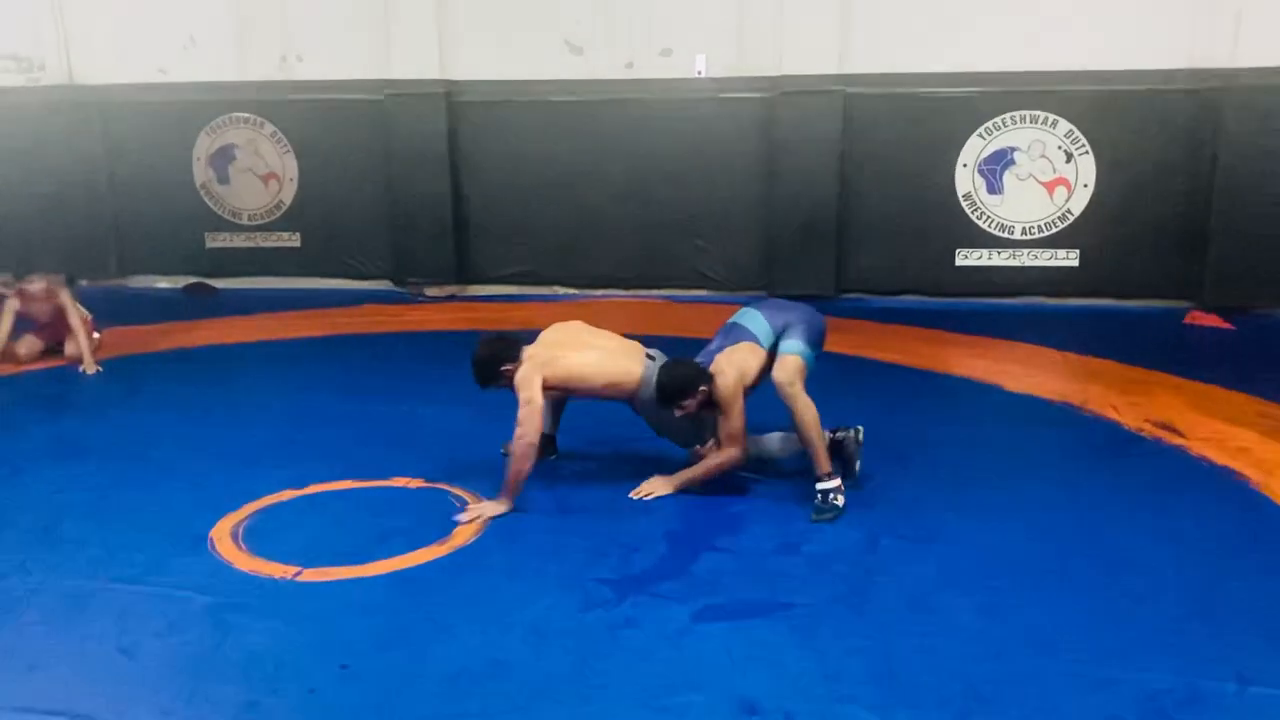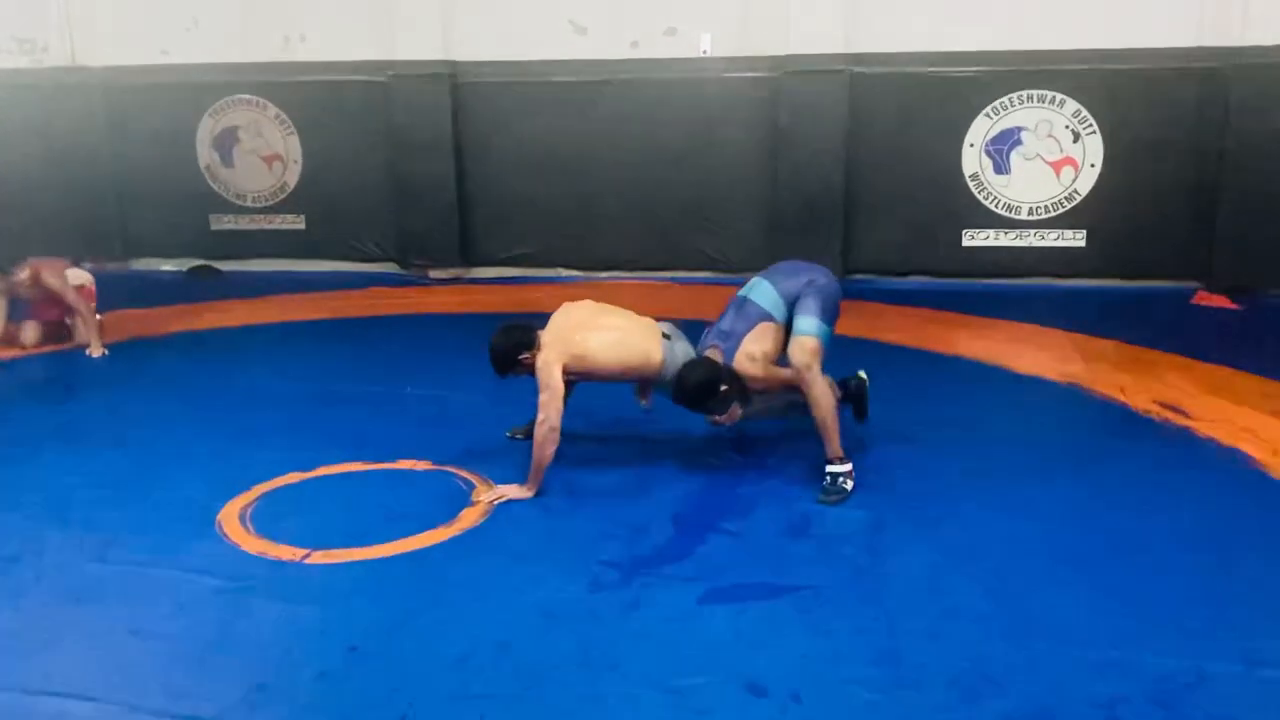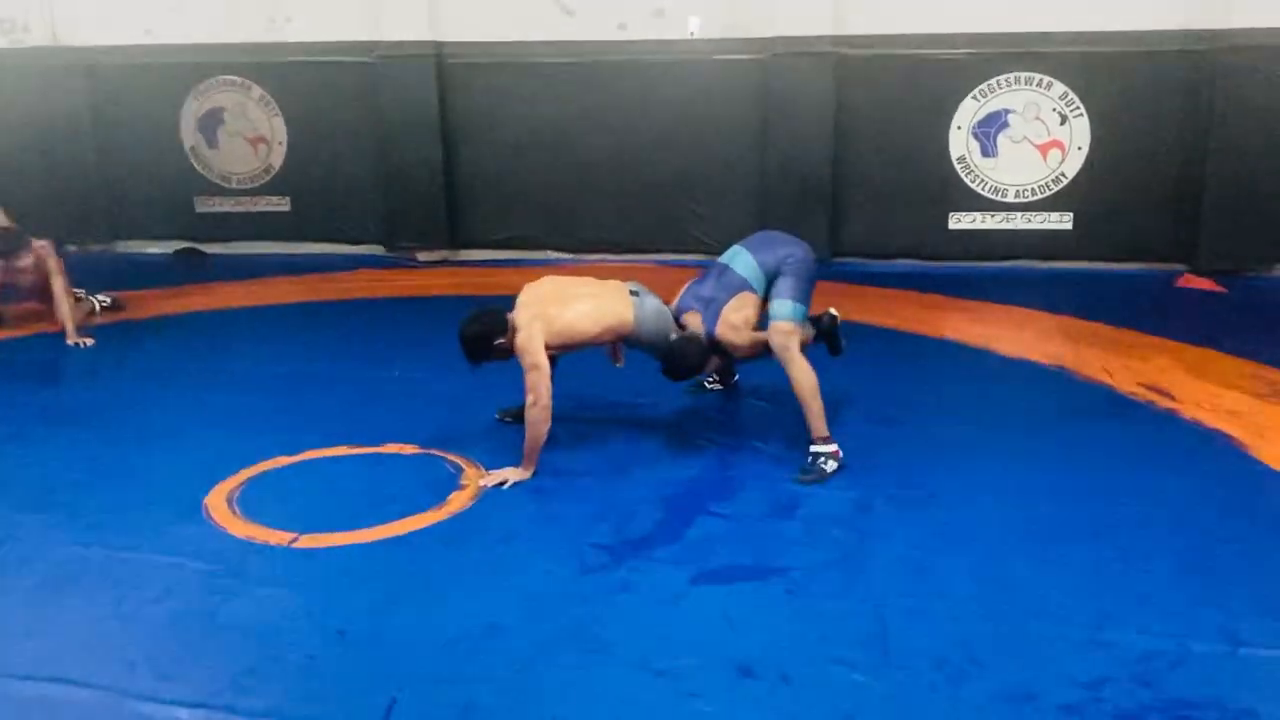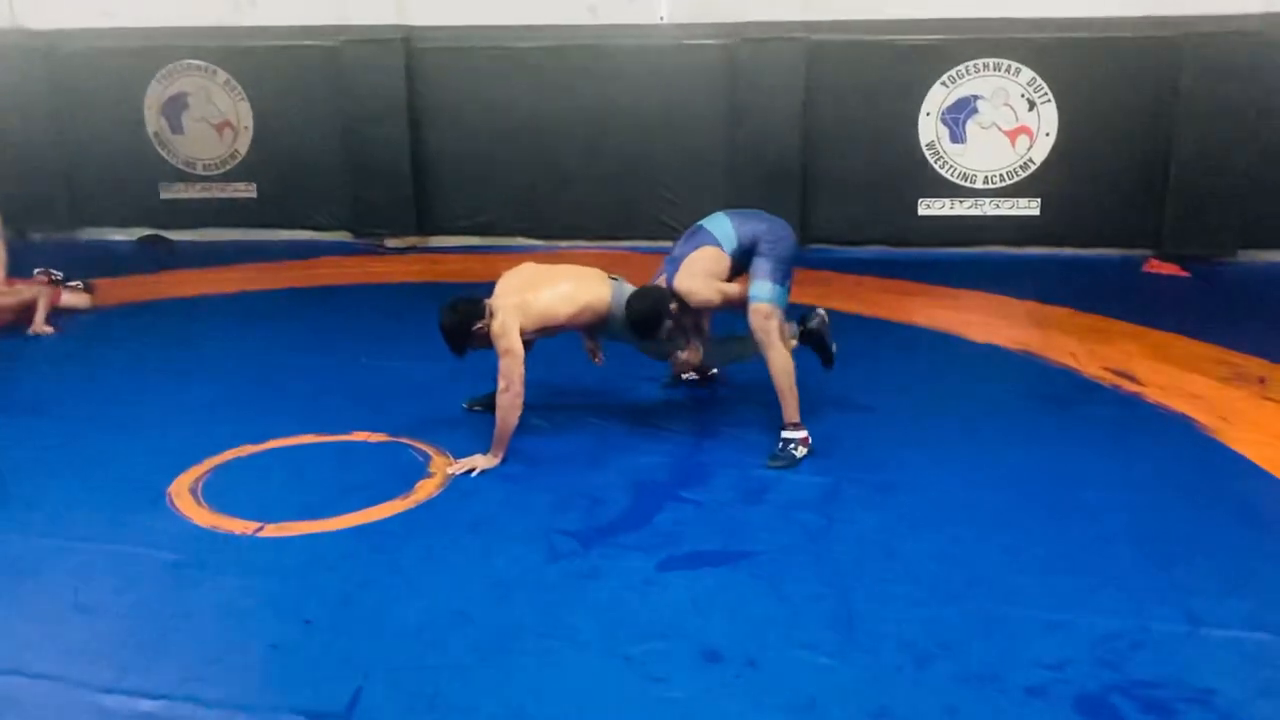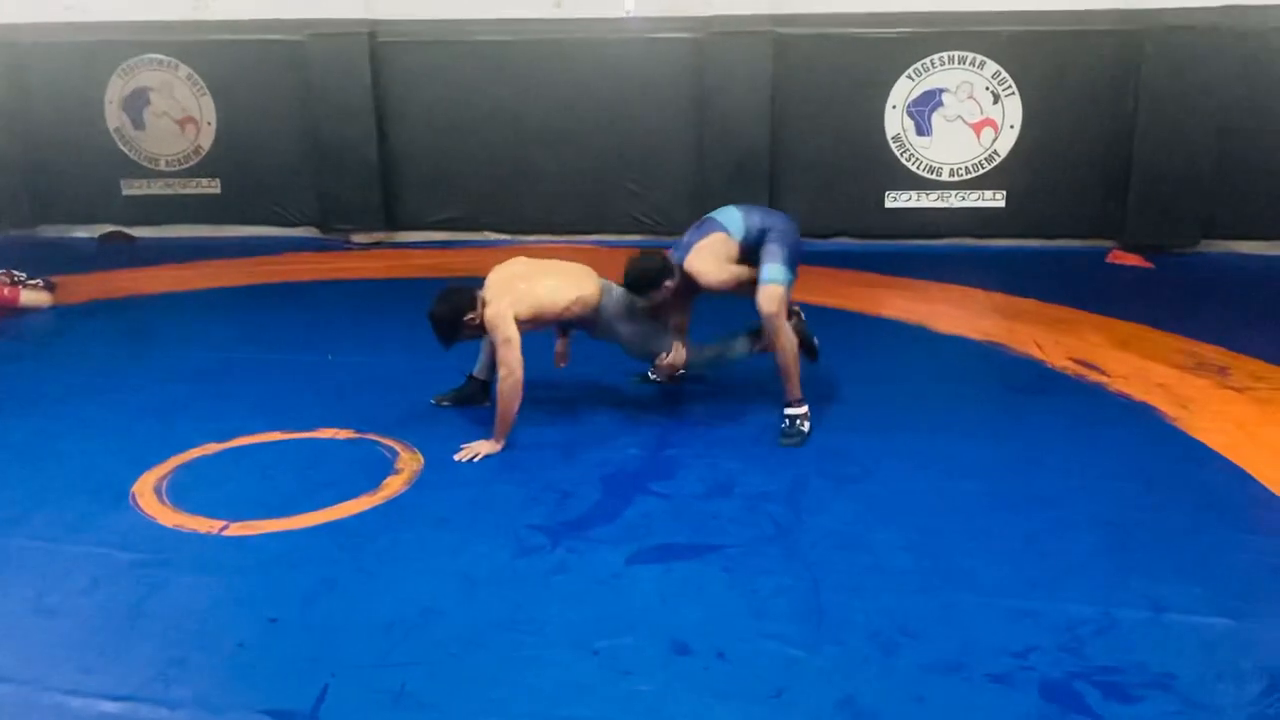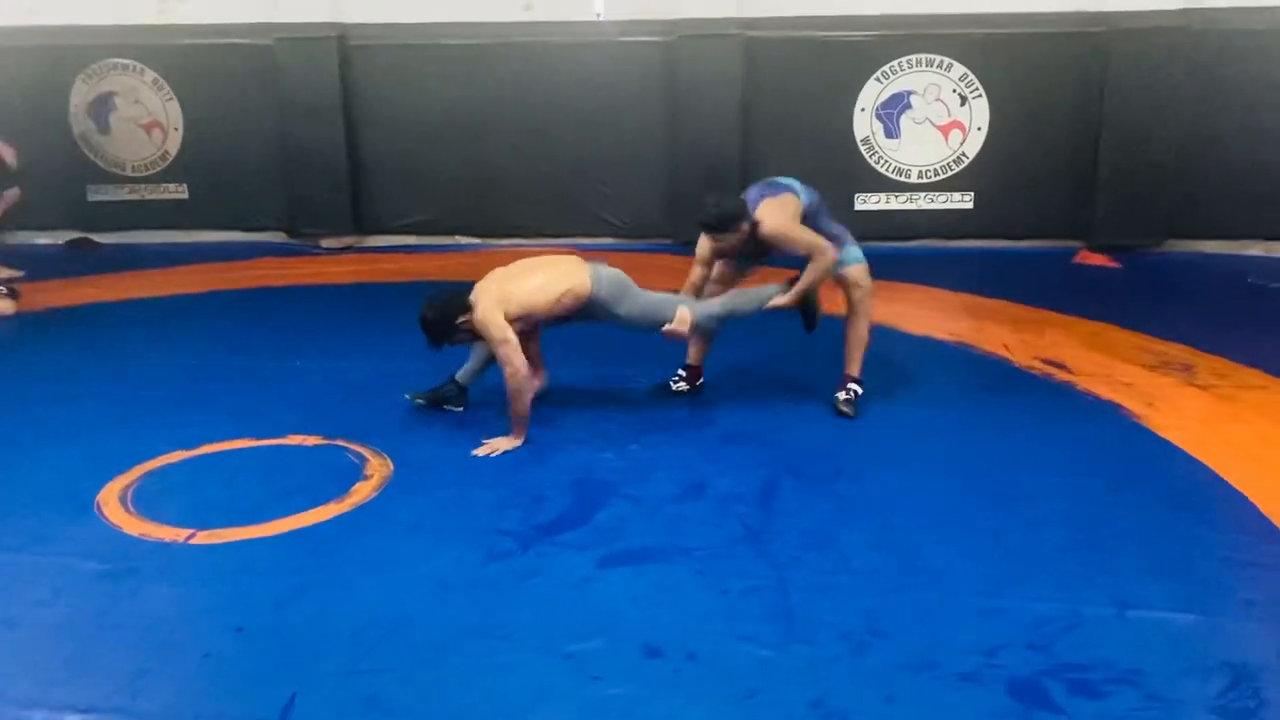
dt=0.7s
person 1, frame 1
left shoulder: (527, 372)
right shoulder: (553, 332)
left elbow: (526, 440)
left wrist: (505, 502)
left hip: (651, 388)
right hip: (651, 360)
left ankle: (832, 441)
person 1, frame 2
left shoulder: (548, 359)
right shoulder: (567, 312)
left elbow: (550, 425)
left wrist: (529, 488)
left hip: (670, 366)
right hip: (663, 335)
person 1, frame 3
left shoulder: (527, 339)
right shoulder: (531, 292)
left elbow: (538, 405)
left wrist: (524, 469)
left hip: (644, 324)
right hip: (629, 293)
person 1, frame 4
left shoulder: (503, 323)
right shoulder: (509, 280)
left elbow: (512, 391)
left wrist: (494, 455)
right wrist: (590, 335)
left hip: (619, 311)
right hip: (608, 284)
left knee: (701, 355)
left ankle: (799, 332)
person 1, frame 5
left shoulder: (496, 313)
right shoulder: (498, 276)
left elbow: (510, 377)
left wrist: (499, 440)
right wrist: (562, 336)
left hip: (605, 311)
right hip: (592, 284)
left knee: (684, 362)
left ankle: (767, 339)
right ankle: (477, 387)
person 1, frame 6
left shoulder: (484, 314)
right shoulder: (485, 290)
left elbow: (516, 375)
left wrist: (517, 435)
right wrist: (538, 371)
left hip: (599, 293)
right hip: (585, 272)
left knee: (700, 315)
left ankle: (787, 295)
person 2, frame 1
left shoulder: (724, 382)
right shoulder: (691, 377)
left elbow: (733, 451)
left wrist: (673, 483)
left hip: (799, 319)
right hip: (762, 315)
left knee: (785, 380)
left ankle: (830, 482)
person 2, frame 2
left shoulder: (750, 370)
right shoulder: (705, 358)
left hip: (815, 284)
right hip: (780, 277)
left knee: (803, 365)
left ankle: (839, 464)
person 2, frame 3
left shoulder: (732, 338)
right shoulder: (678, 311)
left elbow: (778, 344)
left hip: (791, 257)
right hip: (760, 246)
left knee: (783, 345)
left ankle: (825, 445)
right ankle: (726, 375)
person 2, frame 4
left shoulder: (695, 293)
right shoulder: (657, 292)
left elbow: (747, 293)
left hip: (769, 235)
right hip: (737, 228)
left knee: (763, 327)
left ankle: (795, 431)
right ankle: (705, 367)
person 2, frame 5
left shoulder: (708, 275)
right shoulder: (668, 267)
left elbow: (757, 278)
right elbow: (671, 315)
left hip: (773, 231)
right hip: (739, 223)
left knee: (771, 311)
right knee: (678, 308)
left ankle: (797, 407)
right ankle: (677, 366)
person 2, frame 6
left shoulder: (772, 225)
right shoulder: (714, 236)
left elbow: (828, 254)
right elbow: (697, 276)
left wrist: (793, 296)
left hip: (810, 214)
left knee: (860, 285)
right knee: (714, 283)
left ankle: (851, 382)
right ankle: (692, 372)
